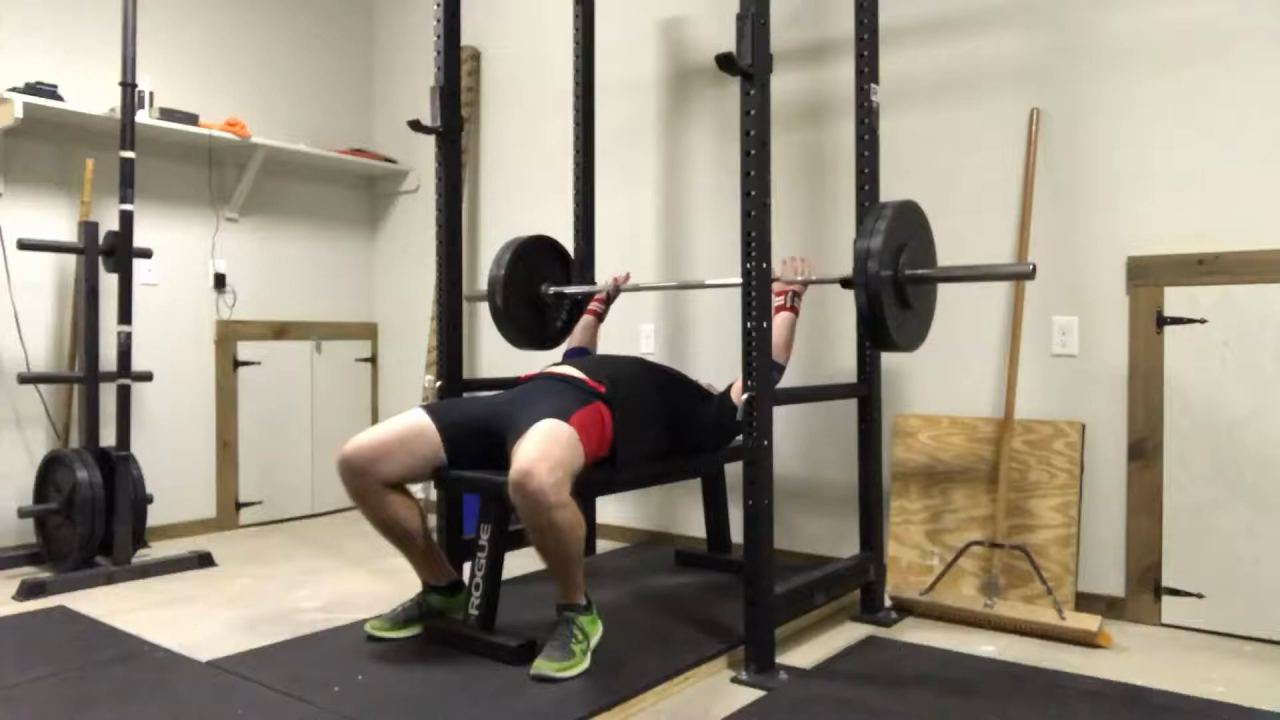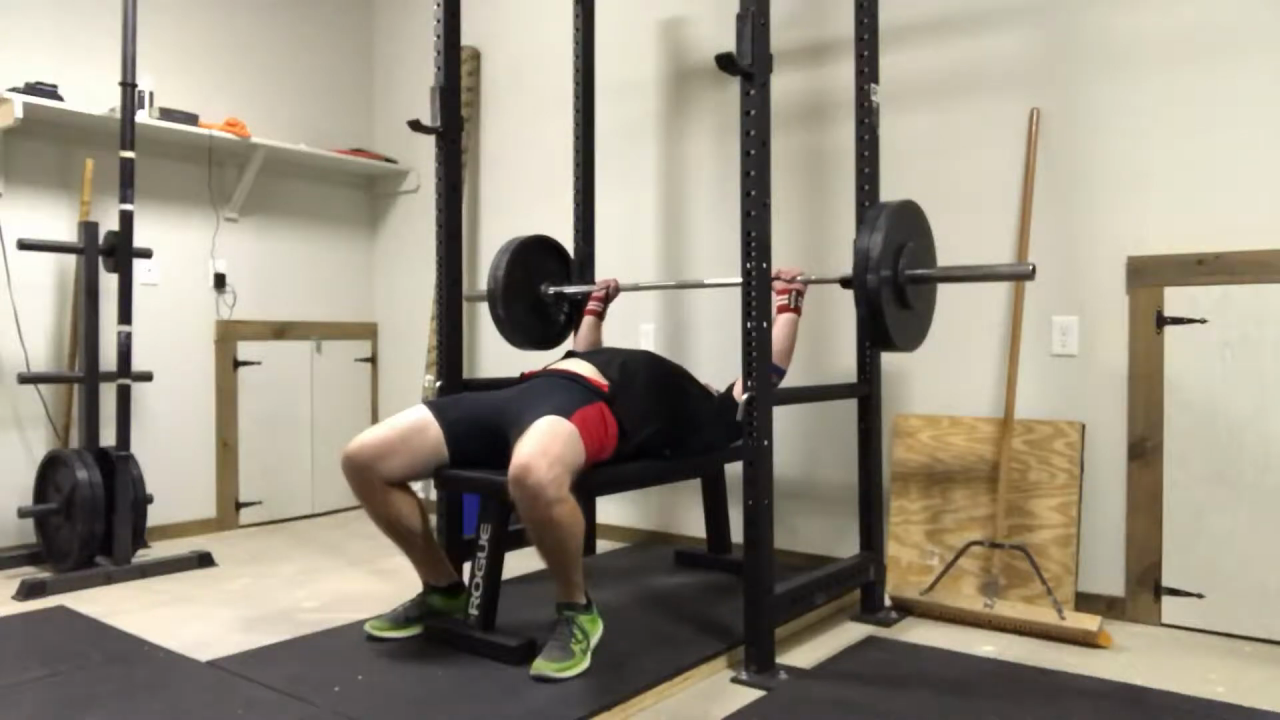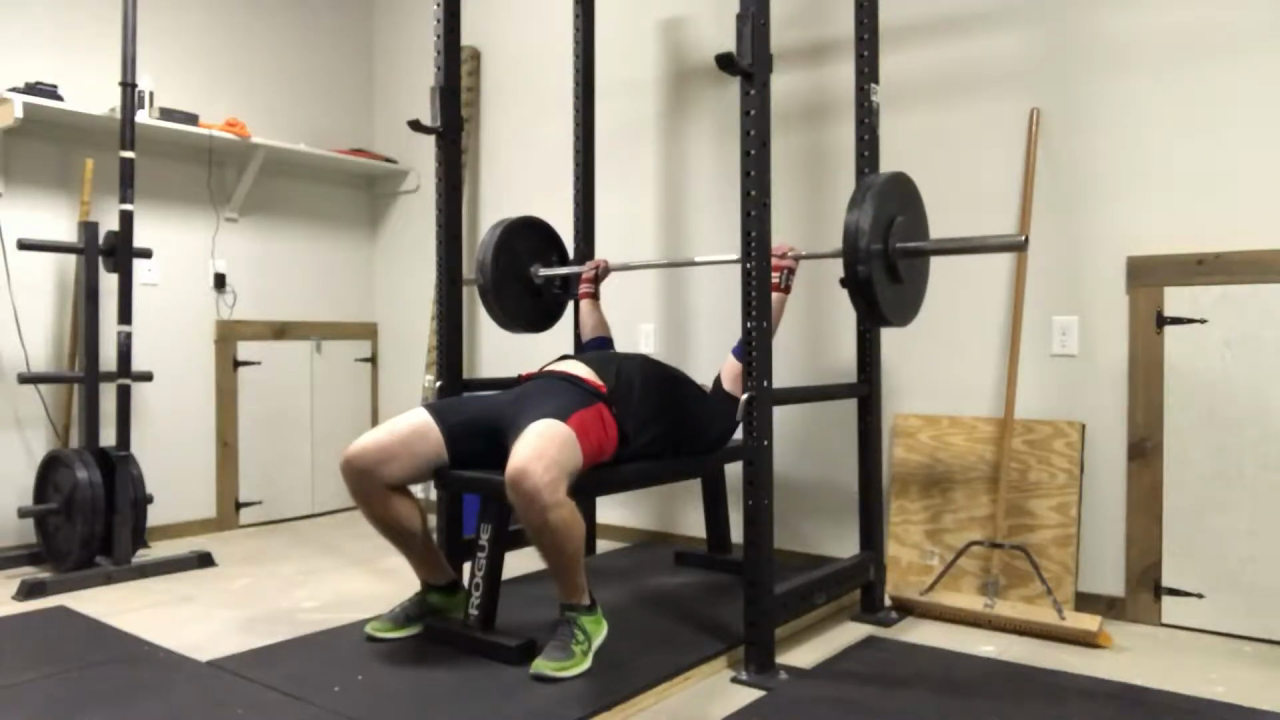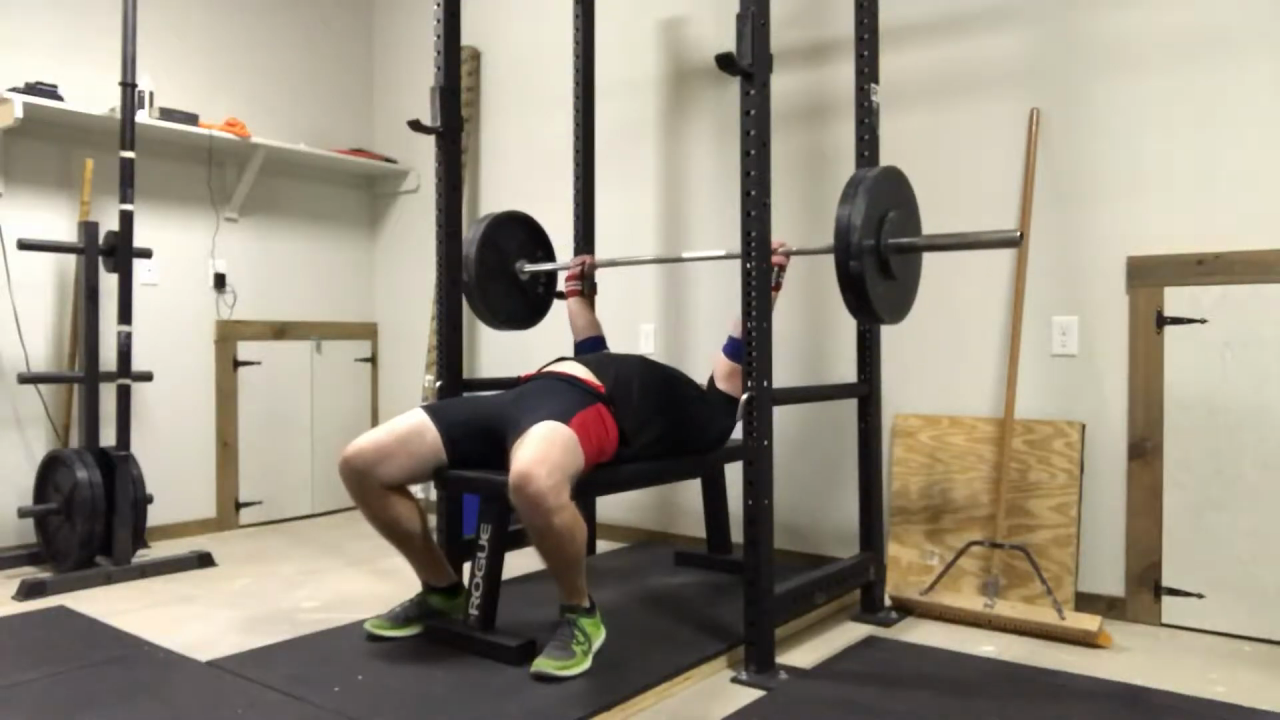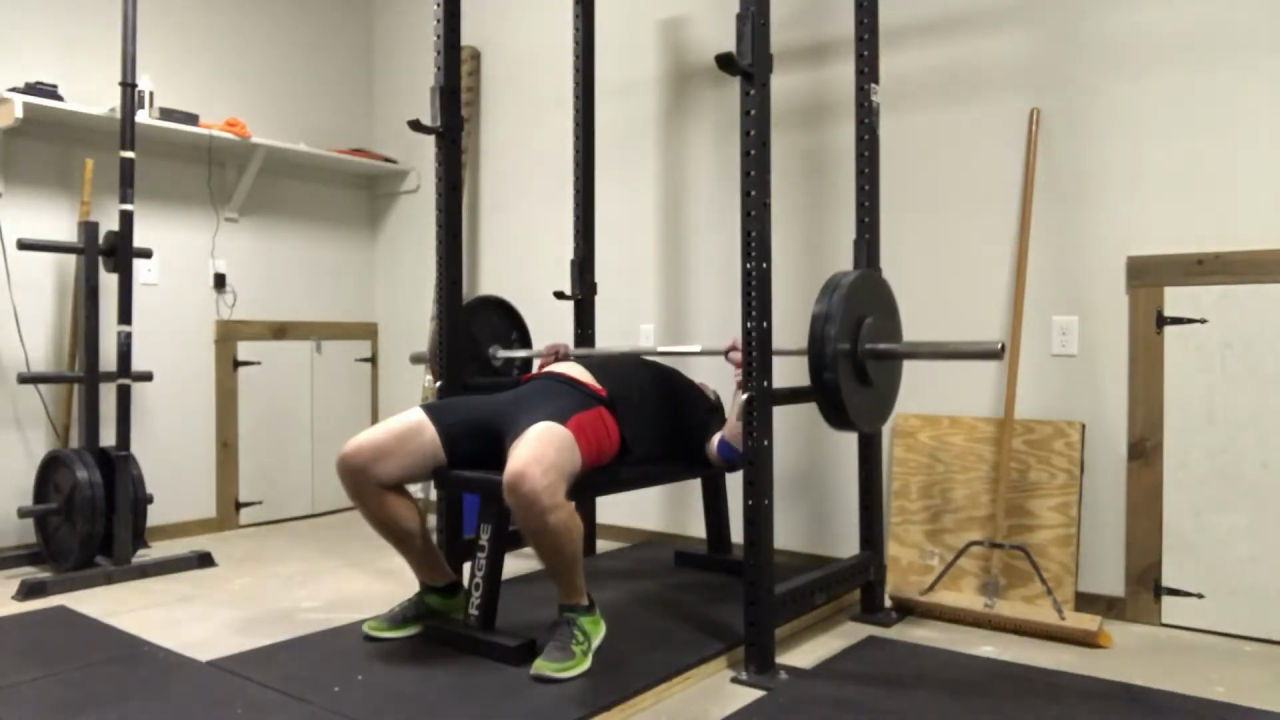
dt=1s
person 1, frame 1
left shoulder: (705, 418)
right shoulder: (653, 386)
left elbow: (764, 371)
right elbow: (576, 357)
left wrist: (786, 302)
right wrist: (599, 303)
left knee: (535, 480)
right knee: (358, 462)
left ankle: (577, 612)
right ankle: (442, 590)
person 1, frame 2
left shoulder: (708, 418)
right shoulder: (647, 385)
left elbow: (765, 373)
right elbow: (583, 359)
left wrist: (787, 303)
right wrist: (595, 306)
left knee: (534, 477)
right knee: (363, 459)
left ankle: (576, 612)
right ankle: (443, 590)
person 1, frame 3
left shoulder: (707, 418)
right shoulder: (641, 389)
left elbow: (749, 355)
right elbow: (597, 348)
left wrist: (777, 283)
right wrist: (589, 291)
left knee: (531, 479)
right knee: (362, 462)
left ankle: (580, 612)
right ankle: (440, 590)
person 1, frame 4
left shoulder: (706, 418)
right shoulder: (643, 390)
left elbow: (740, 354)
right elbow: (591, 348)
left wrist: (767, 280)
right wrist: (577, 288)
left knee: (535, 482)
right knee: (361, 463)
left ankle: (580, 615)
right ankle: (443, 593)
person 1, frame 5
left shoulder: (700, 418)
left elbow: (732, 452)
right wrist: (543, 367)
left knee: (528, 482)
right knee: (358, 461)
left ankle: (578, 613)
right ankle: (440, 592)
